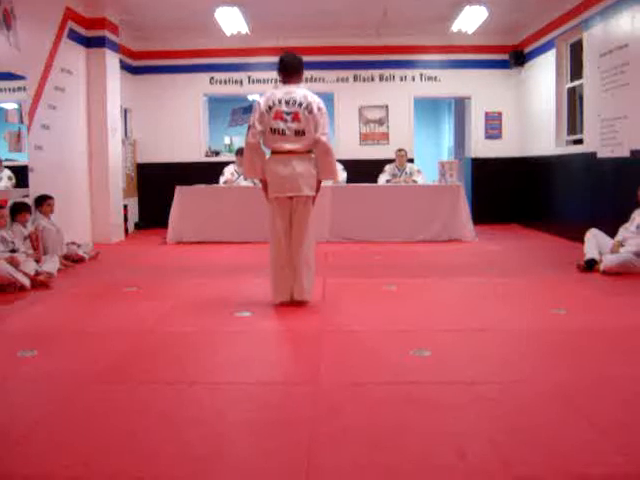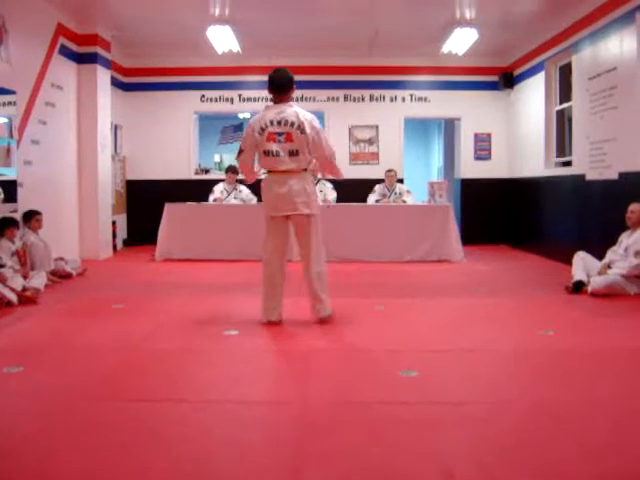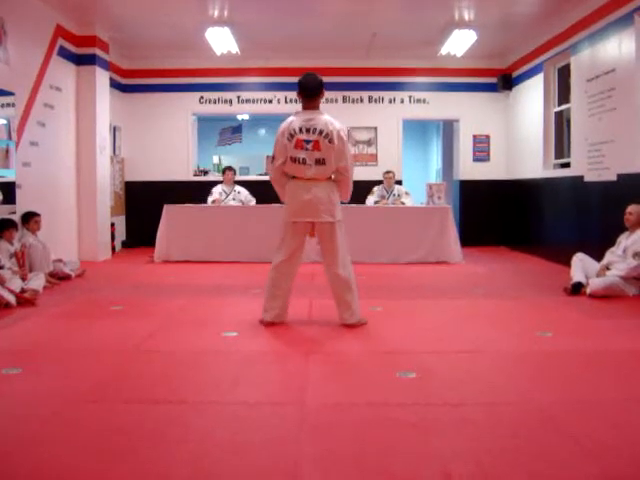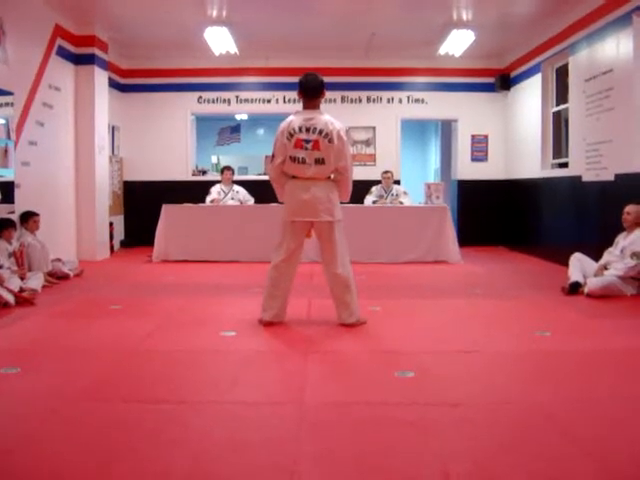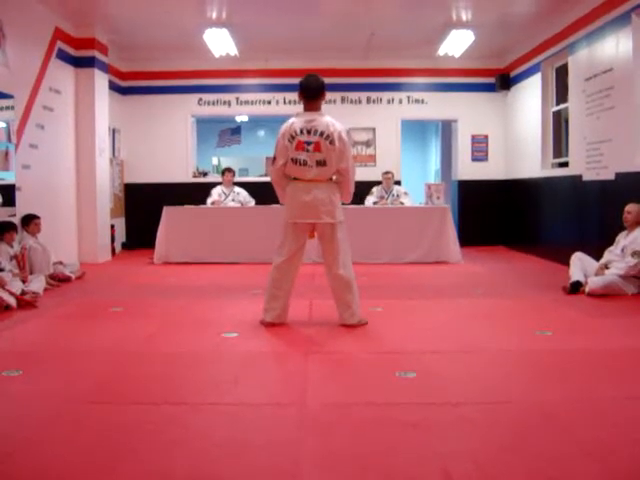
dt=1s
person 1, frame 1
left shoulder: (265, 100)
right shoulder: (314, 101)
left elbow: (252, 141)
right elbow: (323, 142)
left wrist: (261, 175)
right wrist: (322, 177)
left hip: (276, 169)
right hip: (304, 169)
left knee: (279, 236)
right knee: (303, 235)
left ankle: (282, 294)
right ankle: (301, 293)
person 1, frame 2
left shoulder: (258, 121)
right shoulder: (307, 118)
left elbow: (244, 160)
right elbow: (326, 156)
left wrist: (252, 176)
right wrist: (336, 172)
left hip: (274, 187)
right hip: (301, 187)
left knee: (274, 254)
right knee: (313, 252)
left ankle: (272, 312)
right ankle: (323, 309)
person 1, frame 3
left shoulder: (287, 126)
right shoulder: (334, 127)
left elbow: (277, 170)
right elbow: (344, 169)
right wrist: (342, 197)
left hip: (296, 196)
right hip: (325, 196)
left knee: (285, 258)
right knee: (337, 260)
left ankle: (272, 313)
right ankle: (350, 315)
person 1, frame 4
left shoulder: (287, 126)
right shoulder: (334, 127)
left elbow: (276, 168)
right elbow: (344, 169)
left wrist: (285, 195)
right wrist: (342, 197)
left hip: (296, 196)
right hip: (325, 196)
left knee: (284, 258)
right knee: (336, 260)
left ankle: (271, 313)
right ankle: (349, 314)
person 1, frame 5
left shoulder: (288, 128)
right shoulder: (335, 128)
left elbow: (278, 168)
right elbow: (347, 170)
left wrist: (287, 196)
right wrist: (342, 195)
left hip: (297, 197)
right hip: (326, 197)
left knee: (285, 260)
right knee: (339, 261)
left ankle: (273, 314)
right ankle: (350, 315)
